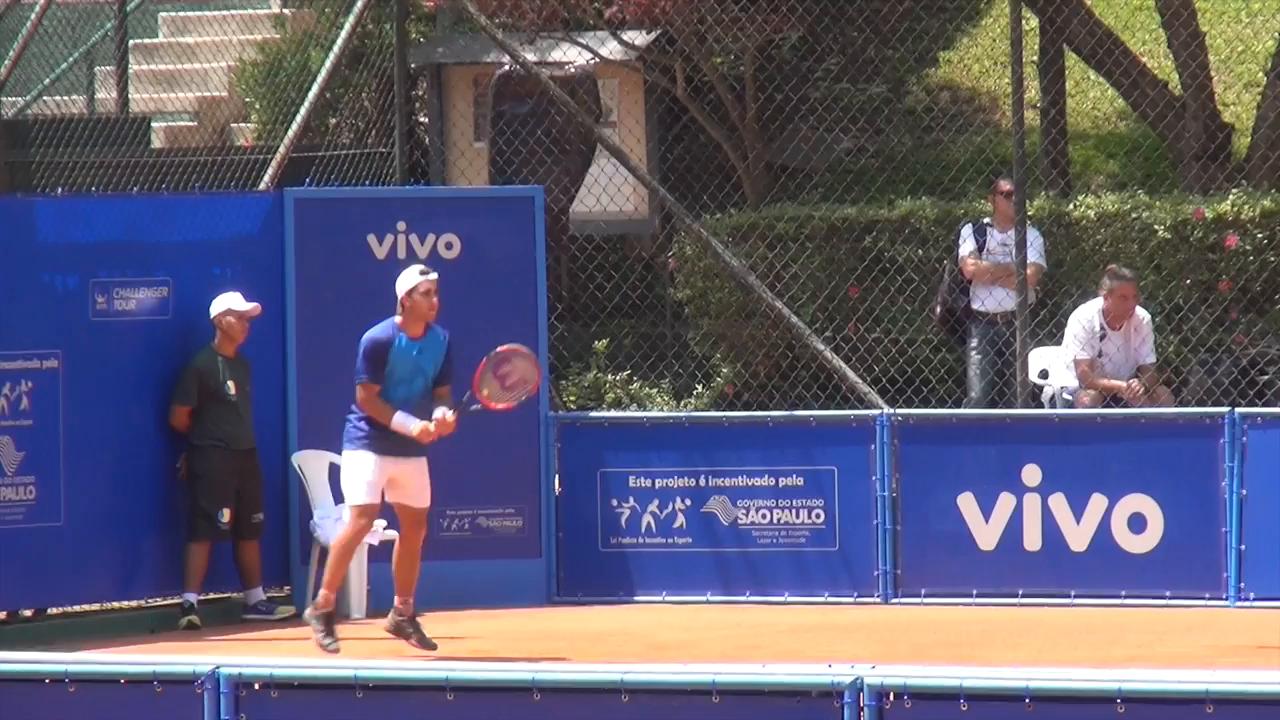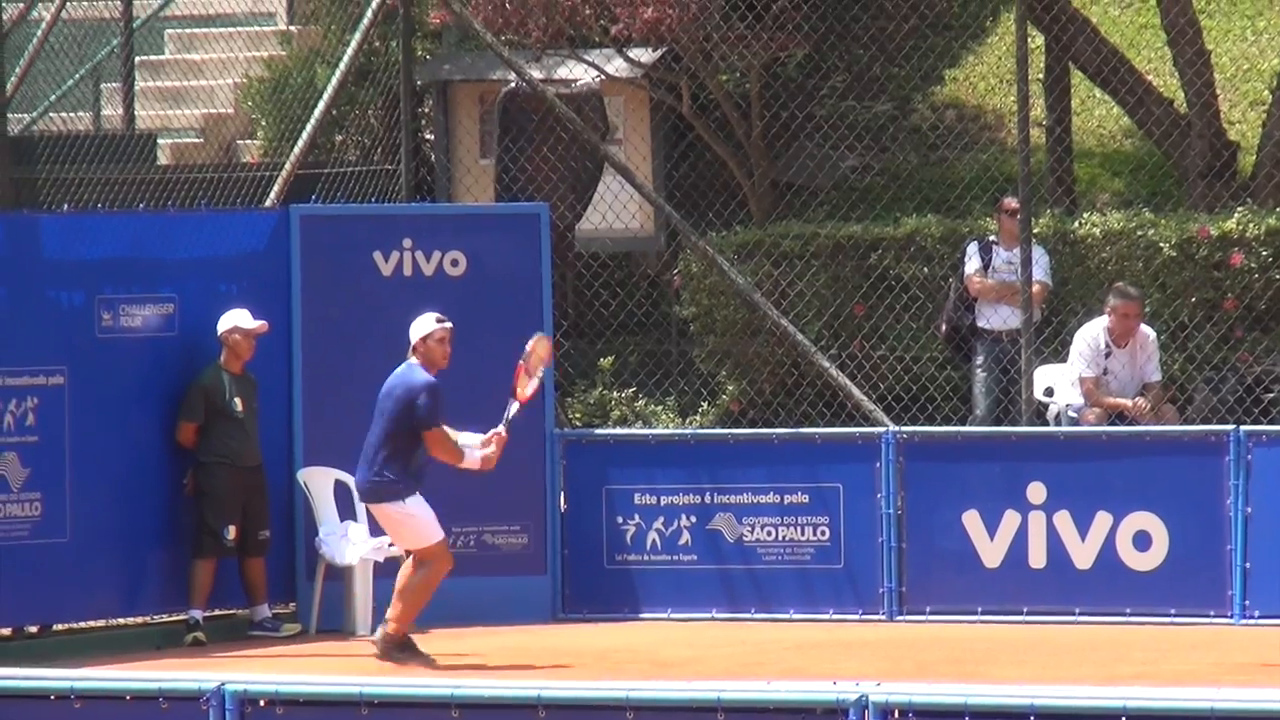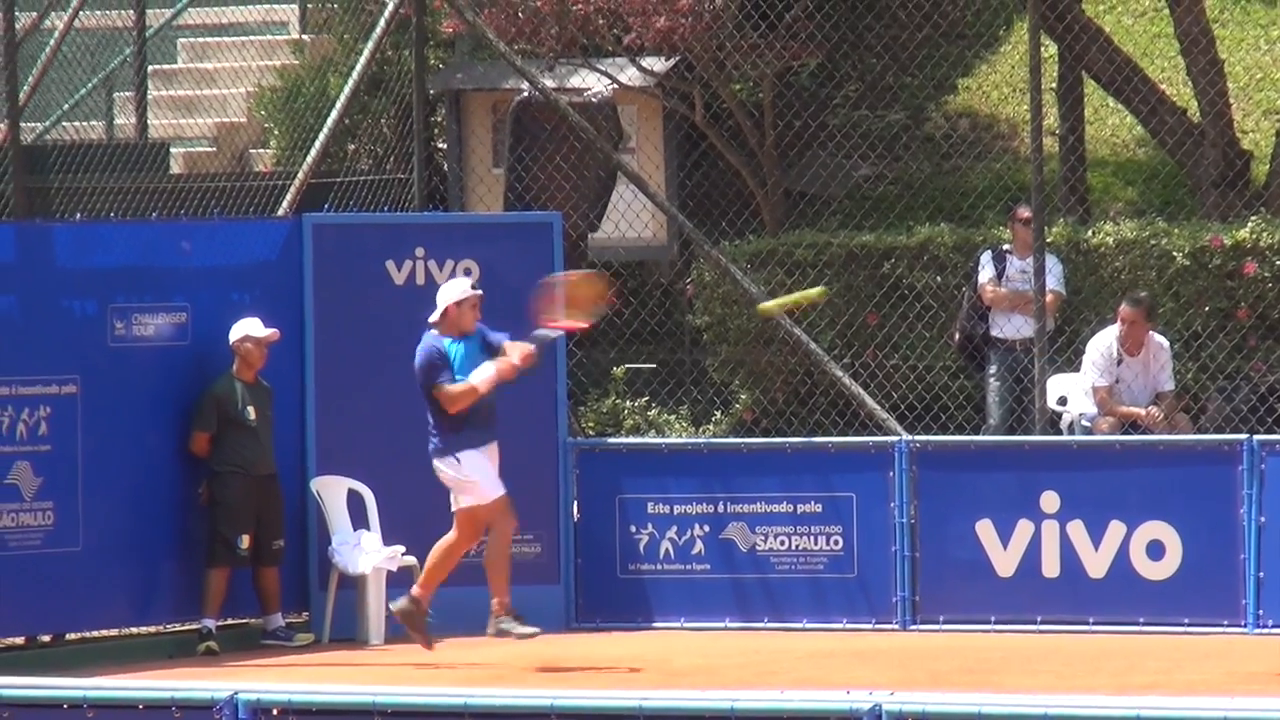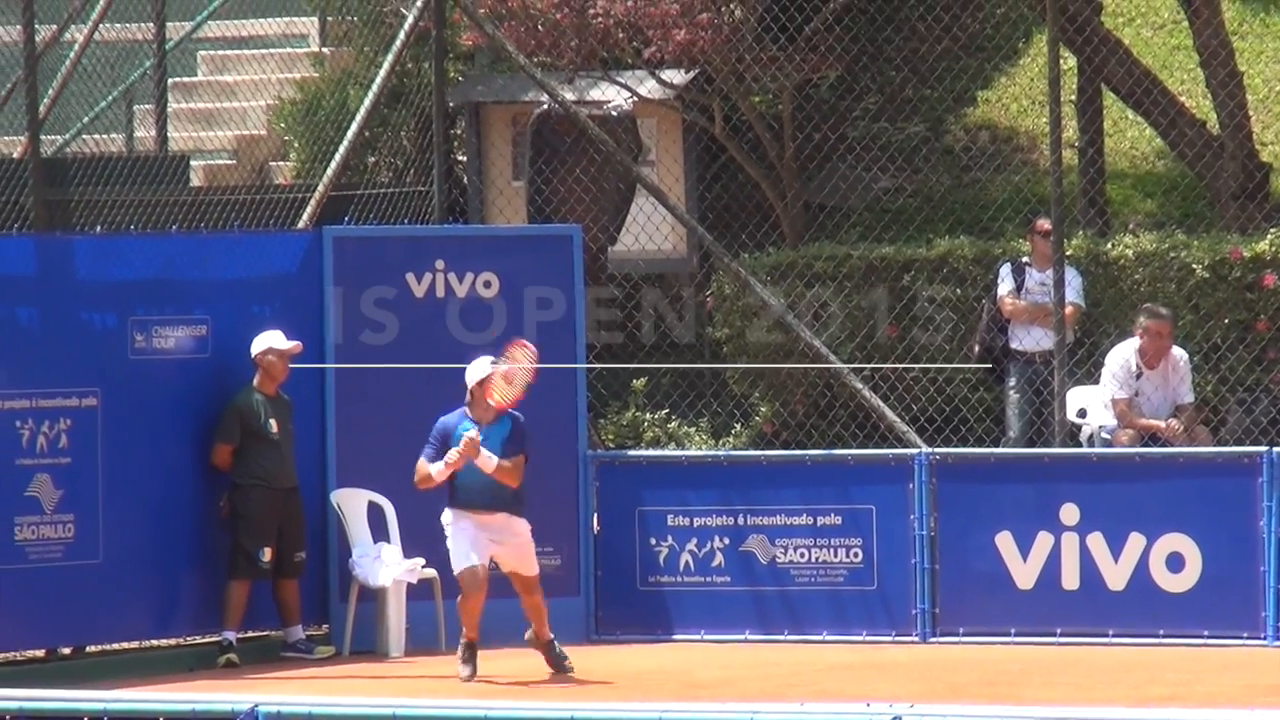
dt=0.5s
person 1, frame 1
left shoulder: (441, 341)
right shoulder: (378, 340)
left elbow: (442, 392)
right elbow: (366, 401)
left wrist: (442, 414)
right wrist: (412, 427)
left hip: (411, 450)
right hip: (368, 443)
left knee: (415, 529)
right knee: (360, 522)
left ankle: (402, 615)
right ankle: (321, 609)
person 1, frame 2
left shoulder: (409, 377)
right shoulder: (424, 383)
left elbow: (438, 433)
right elbow: (437, 445)
left wrist: (481, 440)
right wrist: (476, 459)
left hip: (380, 483)
right hip: (390, 487)
left knee: (424, 557)
right knee: (438, 560)
left ankle: (398, 635)
right ankle: (391, 635)
person 1, frame 3
left shoulder: (481, 337)
right shoulder: (432, 350)
left elbow: (516, 353)
right elbow: (453, 403)
left wrist: (519, 356)
right wrist: (489, 376)
left hip: (479, 447)
right hip: (457, 452)
left knee: (466, 532)
right knee: (503, 519)
left ankle: (414, 602)
right ankle: (501, 613)
person 1, frame 4
left shoulder: (514, 423)
right shoulder: (447, 425)
left elbow: (514, 477)
right elbow: (421, 479)
left wrist: (480, 456)
right wrist: (449, 462)
left hip: (507, 518)
right hip: (463, 517)
left knee: (530, 588)
right knee: (473, 586)
left ankle: (543, 638)
right ankle: (469, 642)
person 2, frame 1
left shoulder: (243, 364)
right shoulder: (202, 365)
right elbow: (178, 417)
left wrist: (232, 437)
right wrist: (206, 437)
left hip: (246, 456)
right hip: (213, 460)
left knee: (250, 531)
right knee: (203, 530)
left ankle: (255, 600)
right ankle: (189, 604)
person 2, frame 2
left shoulder: (250, 381)
right shoulder: (208, 381)
right elbow: (185, 434)
left wrist: (243, 454)
right wrist: (213, 452)
left hip: (252, 473)
right hip: (219, 477)
left knee: (255, 547)
right knee: (210, 547)
left ankle: (261, 617)
right ankle: (195, 620)
person 2, frame 3
left shoulder: (264, 390)
right shoulder: (221, 391)
right elbow: (198, 444)
left wrist: (259, 463)
right wrist: (227, 461)
left hip: (267, 481)
right hip: (233, 486)
left knee: (269, 557)
right knee: (223, 557)
left ankle: (274, 626)
right ankle: (207, 630)
person 2, frame 4
left shoulder: (285, 403)
right shoulder: (243, 403)
right elbow: (220, 456)
left wrist: (280, 476)
right wrist: (249, 474)
left hip: (288, 494)
right hip: (255, 498)
left knee: (289, 569)
right knee: (244, 569)
left ankle: (294, 638)
right ankle: (228, 641)
person 3, frame 1
left shoulder: (1031, 235)
right shoulder: (972, 230)
left elbow: (1030, 279)
right elbow: (970, 269)
left wrist: (987, 272)
right wrist: (1012, 268)
left hip: (1019, 322)
right hip: (982, 323)
left knee: (1018, 395)
right knee: (977, 396)
person 3, frame 2
left shoulder: (1037, 253)
right shoulder: (978, 248)
left elbow: (1036, 297)
right elbow: (975, 286)
left wrist: (993, 290)
right wrist: (1018, 286)
right hip: (988, 341)
left knee: (1022, 412)
right knee: (983, 413)
person 3, frame 3
left shoulder: (1051, 262)
right shoulder: (992, 257)
left elbow: (1049, 306)
right elbow: (989, 295)
left wrist: (1006, 299)
right wrist: (1031, 295)
right hip: (1002, 350)
left knee: (1036, 421)
right knee: (996, 422)
person 3, frame 4
left shoulder: (1070, 274)
right shoulder: (1011, 270)
left elbow: (1069, 319)
right elbow: (1008, 308)
left wrist: (1026, 312)
right wrist: (1051, 308)
left hip: (1057, 362)
right hip: (1021, 363)
right knee: (1016, 435)
